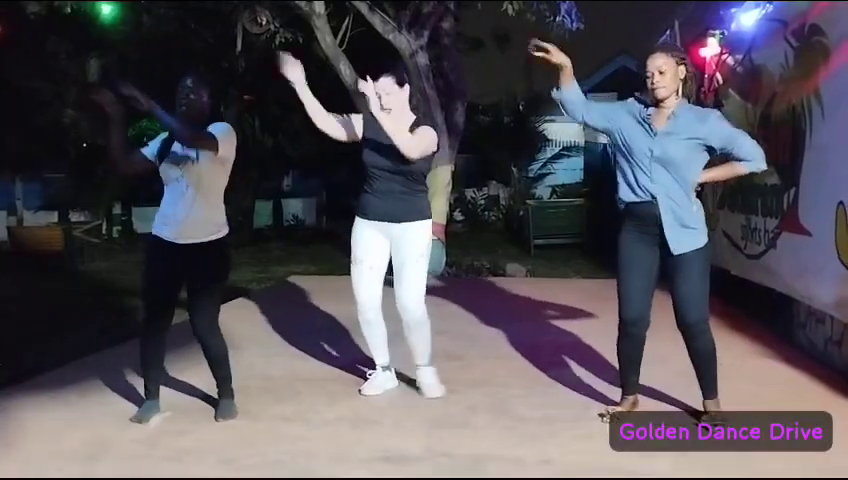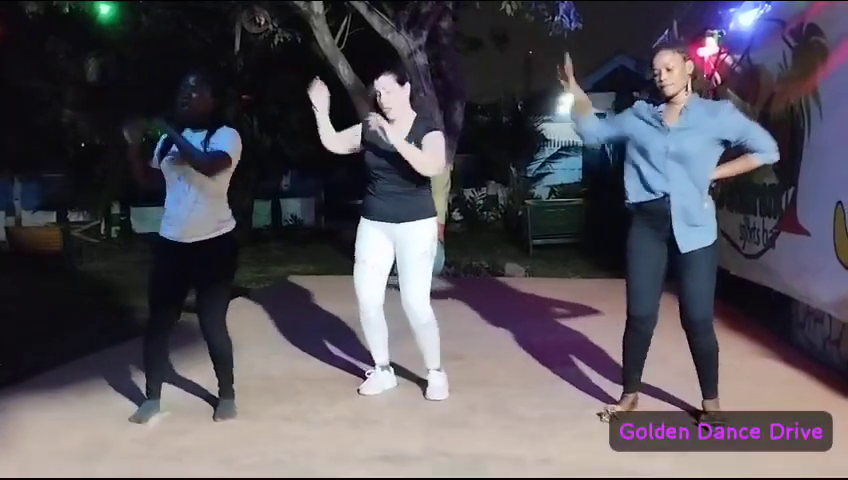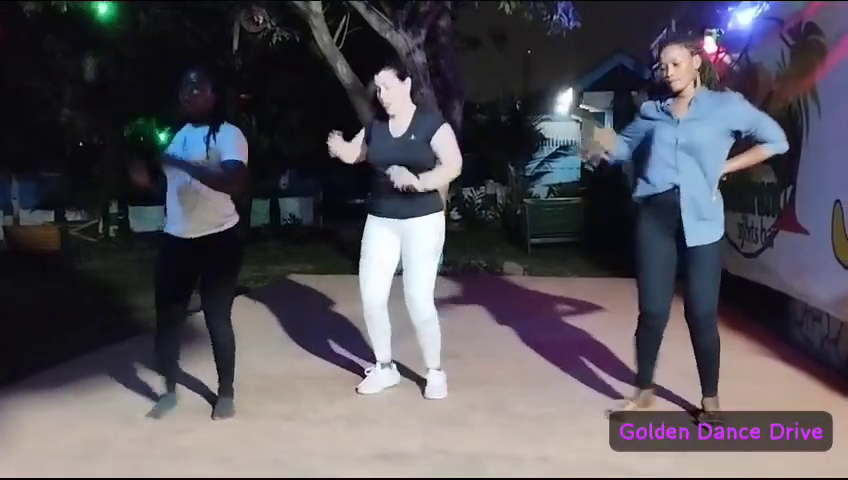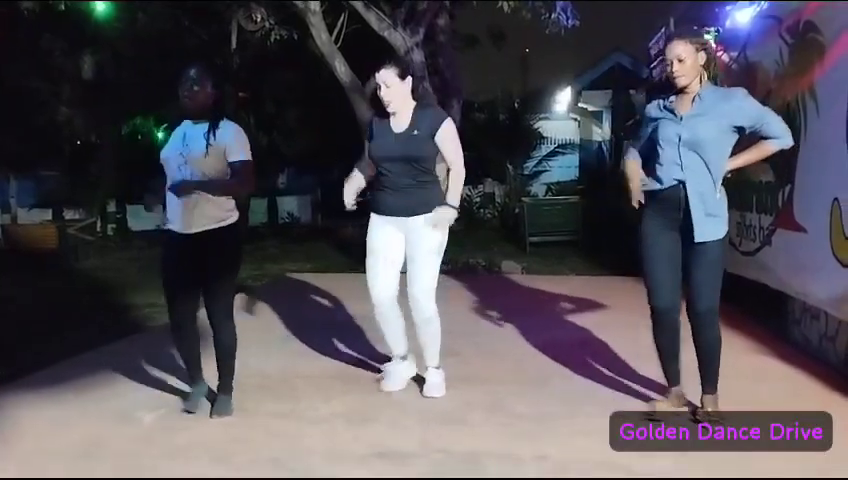
dt=0.1s
person 1, frame 1
left shoulder: (704, 121)
right shoulder: (628, 116)
left elbow: (754, 158)
right elbow: (580, 108)
left wrist: (700, 176)
right wrist: (565, 66)
left hip: (684, 230)
right hip: (637, 228)
left knee: (693, 320)
right knee: (632, 319)
left ankle: (711, 401)
right ankle: (629, 396)
person 1, frame 2
left shoulder: (717, 114)
right shoulder: (640, 116)
left elbow: (766, 149)
right elbow: (595, 131)
left wrist: (713, 173)
right wrist: (576, 92)
left hip: (693, 226)
right hip: (647, 223)
left knee: (698, 318)
right knee: (640, 315)
left ankle: (711, 400)
right ankle: (630, 393)
person 1, frame 3
left shoulder: (727, 105)
right shoulder: (651, 112)
left elbow: (776, 140)
right elbow: (623, 147)
left wrist: (724, 167)
right wrist: (604, 143)
left hip: (701, 220)
right hip: (655, 217)
left knee: (701, 313)
right knee: (652, 310)
left ankle: (710, 399)
right ankle: (643, 390)
person 1, frame 4
left shoulder: (731, 101)
right shoulder: (656, 110)
left elbow: (780, 136)
right elbow: (637, 148)
left wrist: (728, 164)
right wrist: (632, 167)
left hip: (705, 217)
right hip: (659, 215)
left knee: (703, 311)
right knee: (662, 307)
left ankle: (709, 397)
right ankle: (673, 389)
person 2, frame 1
left shoulder: (222, 133)
right shoulder: (165, 142)
left elbow: (193, 138)
right elbow: (125, 165)
left wrist: (150, 106)
right wrist: (116, 118)
left hip: (208, 246)
right hip: (164, 243)
left knee: (205, 325)
right knee: (154, 322)
left ankle: (226, 395)
right ankle: (151, 399)
person 2, frame 2
left shoulder: (226, 136)
right shoulder: (169, 140)
left elbow: (210, 167)
right elbow: (147, 181)
left wrist: (169, 132)
right wrist: (134, 146)
left hip: (214, 243)
right hip: (171, 242)
left knee: (211, 323)
right knee: (158, 321)
left ankle: (227, 394)
right ankle: (152, 397)
person 2, frame 3
left shoulder: (229, 135)
right shoulder: (176, 135)
left elbow: (234, 183)
left wrist: (183, 164)
right wrist: (146, 178)
left hip: (218, 239)
right hip: (176, 239)
left knee: (218, 319)
right knee: (167, 316)
left ankle: (226, 393)
right ankle: (169, 391)
person 2, frame 4
left shoulder: (229, 132)
right shoulder: (172, 132)
left elbow: (244, 182)
left wrist: (200, 185)
right wrist: (161, 195)
left hip: (218, 235)
right hip: (176, 235)
left knee: (220, 314)
right knee: (180, 314)
left ankle: (225, 390)
right ankle: (196, 383)
person 3, frame 1
left shoulder: (425, 131)
right shoulder: (367, 123)
left elbow: (411, 148)
right elbow: (326, 122)
left wrist: (382, 111)
right wrist: (300, 85)
left hip: (412, 225)
right hip: (369, 224)
left knee: (410, 303)
right knee: (366, 301)
left ankle: (426, 371)
right ankle: (382, 370)
person 3, frame 2
left shoulder: (428, 130)
right shoulder: (369, 128)
left elbow: (432, 165)
right elbow: (335, 143)
left wrist: (397, 139)
right wrist: (321, 108)
left hip: (415, 225)
right hip: (373, 224)
left knee: (415, 303)
right knee: (367, 300)
left ankle: (436, 372)
right ankle: (381, 370)
person 3, frame 3
left shoulder: (433, 123)
right shoulder: (375, 126)
left elbow: (453, 166)
right elbow: (354, 154)
left wrist: (419, 181)
right wrist: (340, 149)
left hip: (423, 221)
right hip: (381, 221)
left knee: (419, 301)
right knee: (371, 297)
left ankle: (435, 372)
right ankle: (384, 368)
person 3, frame 4
left shoulder: (434, 118)
right shoulder: (376, 124)
left elbow: (457, 164)
left wrist: (450, 203)
right wrist: (354, 182)
left hip: (426, 217)
right hip: (384, 219)
left knee: (421, 297)
right knee: (380, 294)
left ankle: (434, 370)
right ankle: (401, 360)
